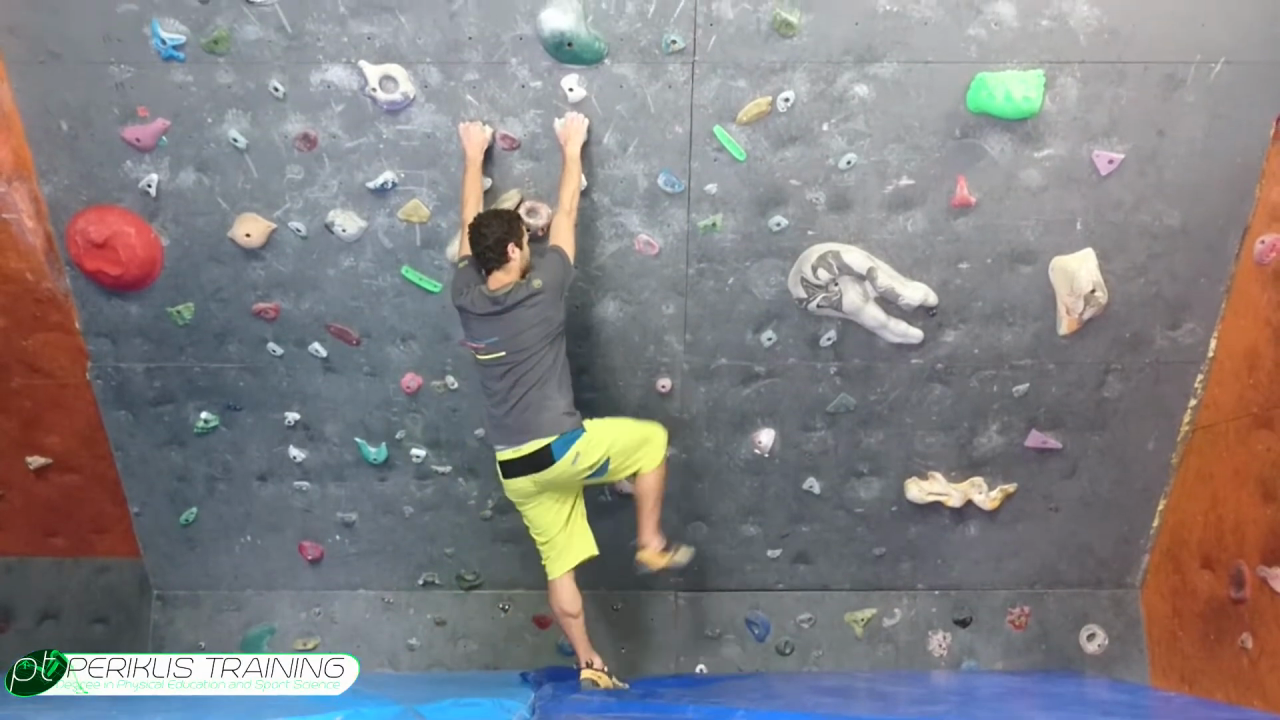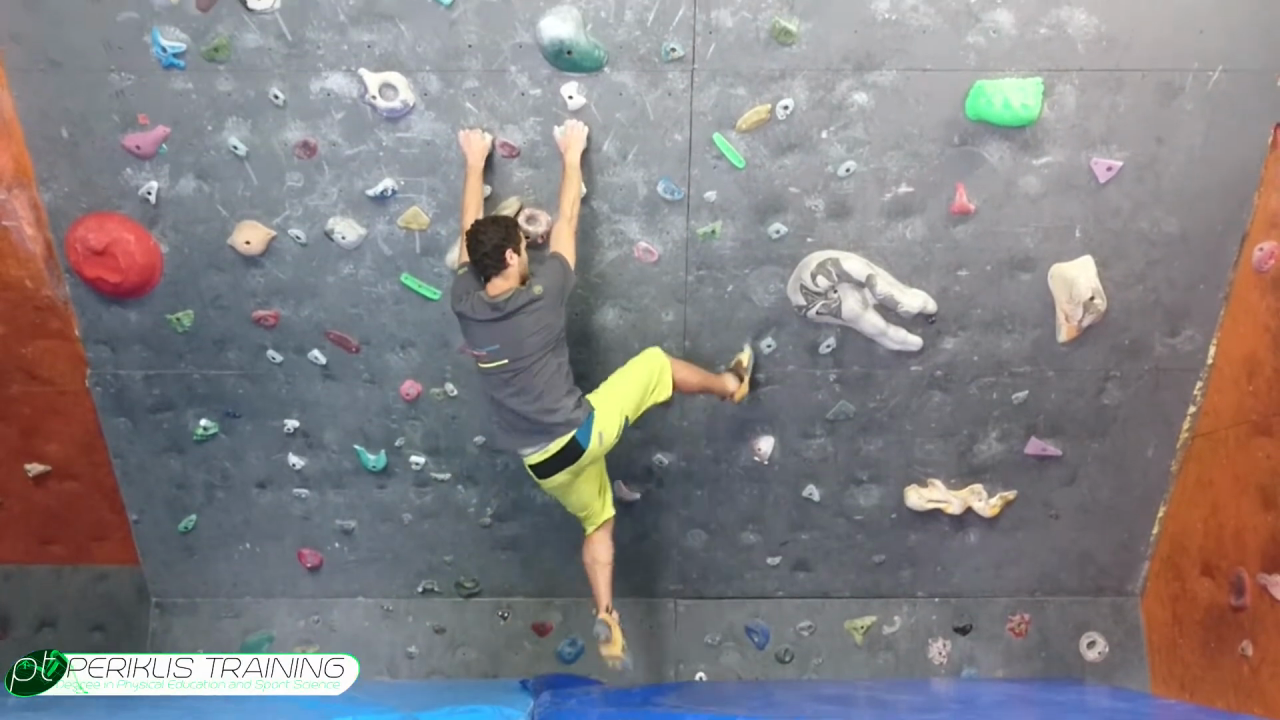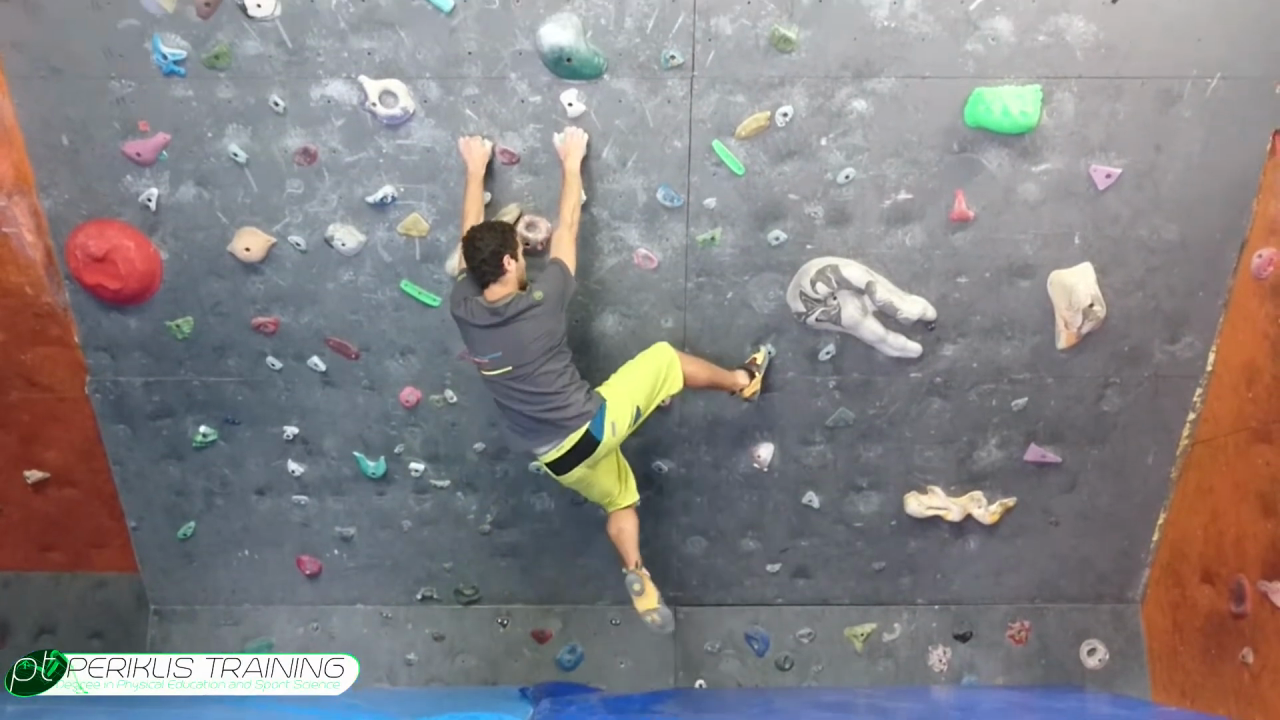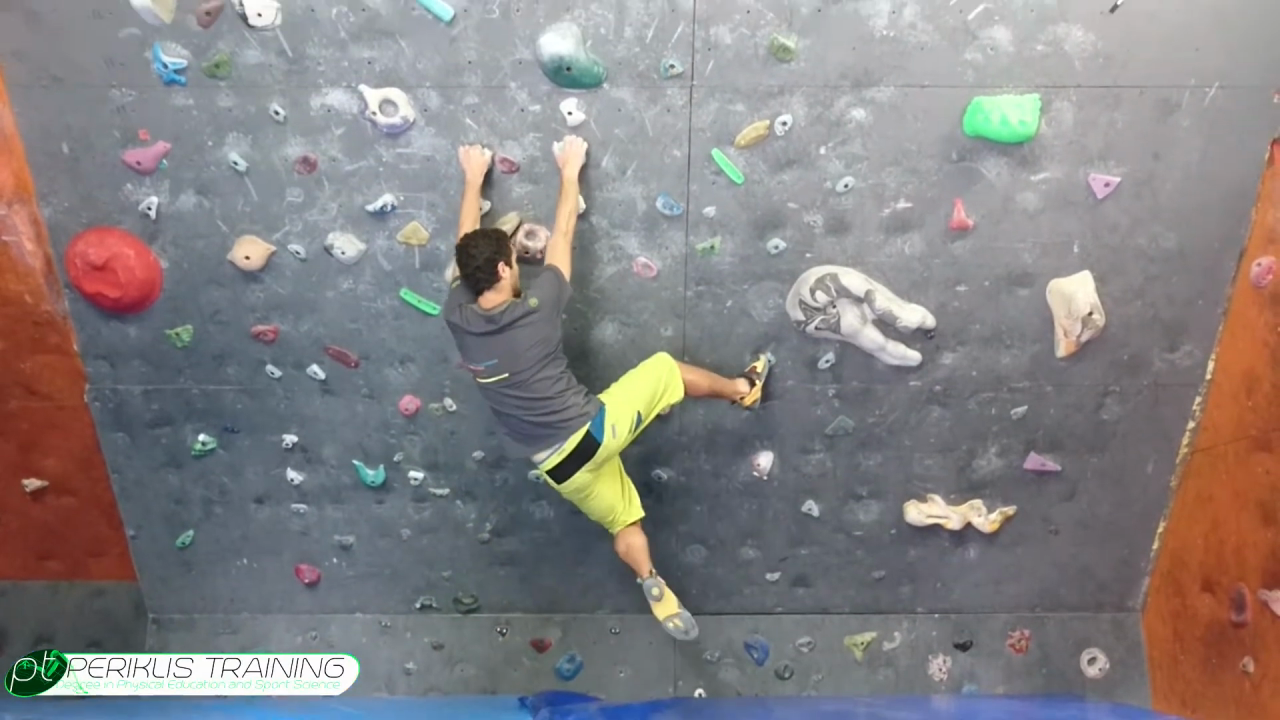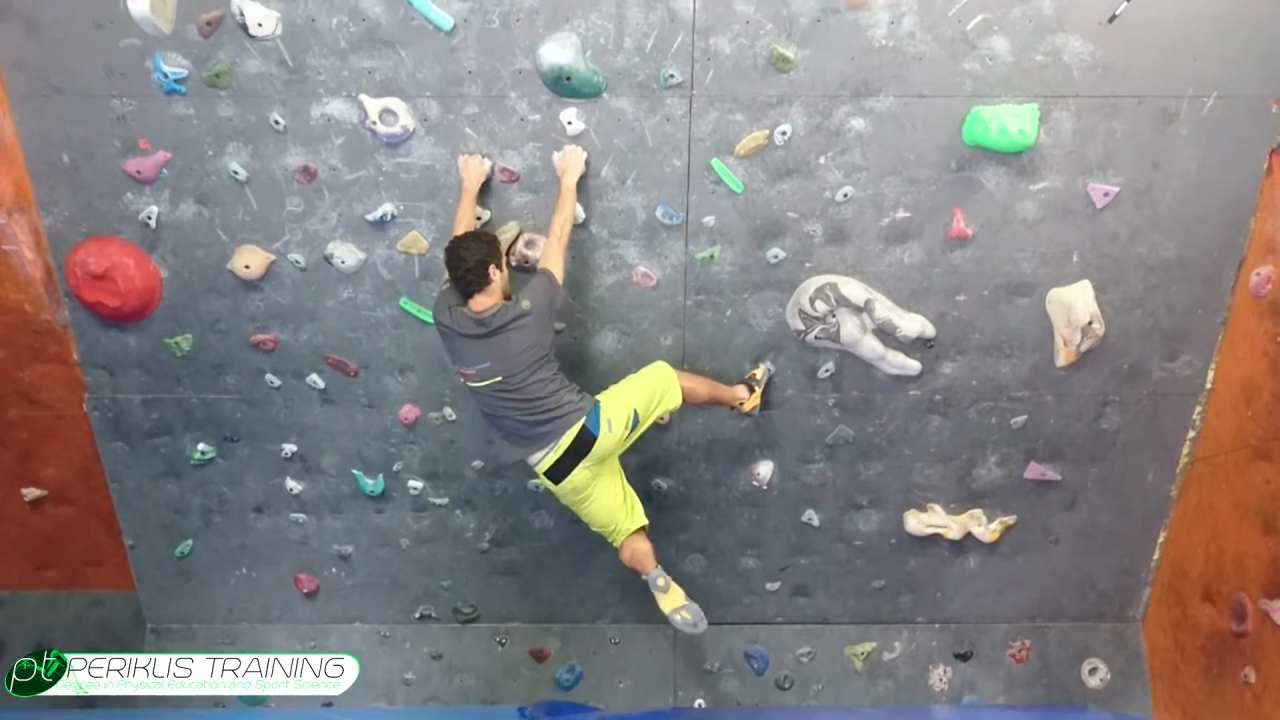
dt=0.2s
person 1, frame 1
left shoulder: (463, 297)
right shoulder: (542, 290)
left elbow: (473, 227)
right elbow: (565, 217)
left wrist: (475, 155)
right wrist: (572, 149)
left hip: (513, 465)
right hip: (564, 446)
left knee: (562, 562)
right knee: (651, 444)
left ankle: (590, 664)
right ankle: (652, 545)
person 1, frame 2
left shoulder: (464, 303)
right shoulder: (541, 298)
left elbow: (471, 233)
right elbow: (566, 225)
left wrist: (475, 163)
right wrist: (572, 156)
left hip: (540, 461)
right hip: (581, 432)
left knee: (597, 522)
right knee: (656, 364)
left ankle: (608, 616)
right ankle: (729, 384)
person 1, frame 3
left shoulder: (462, 308)
right shoulder: (541, 302)
left elbow: (472, 236)
right elbow: (567, 228)
left wrist: (475, 168)
right wrist: (571, 161)
left hip: (557, 458)
right hip: (595, 424)
left knee: (620, 503)
right knee: (664, 357)
left ankle: (636, 574)
right ankle: (741, 379)
person 1, frame 4
left shoulder: (456, 316)
right shoulder: (536, 309)
left elbow: (467, 246)
right elbow: (562, 236)
left wrist: (473, 178)
right wrist: (570, 171)
left hip: (559, 466)
right hip: (594, 428)
left knee: (624, 522)
right knee: (666, 368)
left ankle: (651, 580)
right ankle: (742, 388)
person 1, frame 5
left shoulder: (446, 320)
right shoulder: (527, 312)
left elbow: (461, 252)
right elbow: (556, 241)
left wrist: (470, 186)
right wrist: (568, 178)
left hip: (556, 468)
right hip: (589, 429)
left knee: (628, 533)
right knee: (665, 378)
left ankle: (655, 574)
right ankle: (741, 394)
